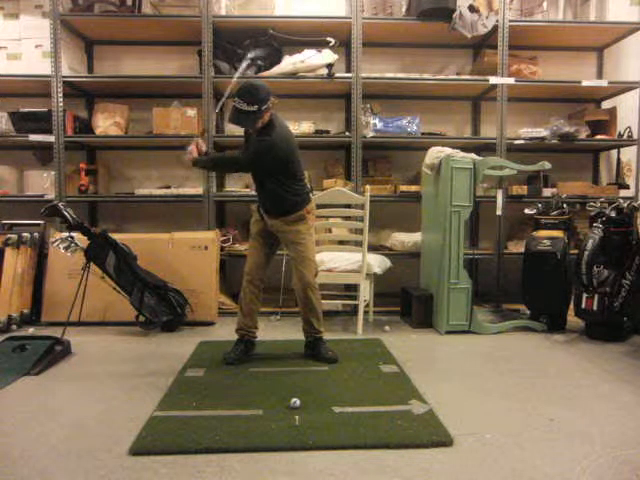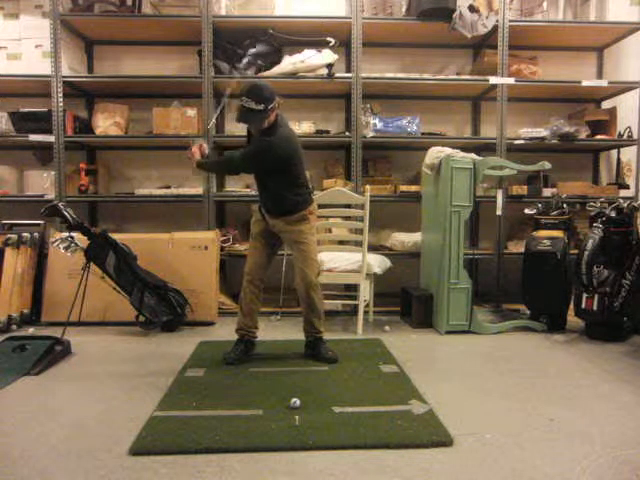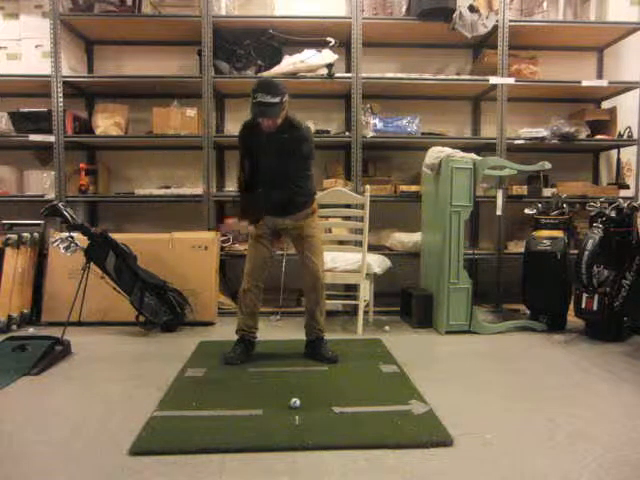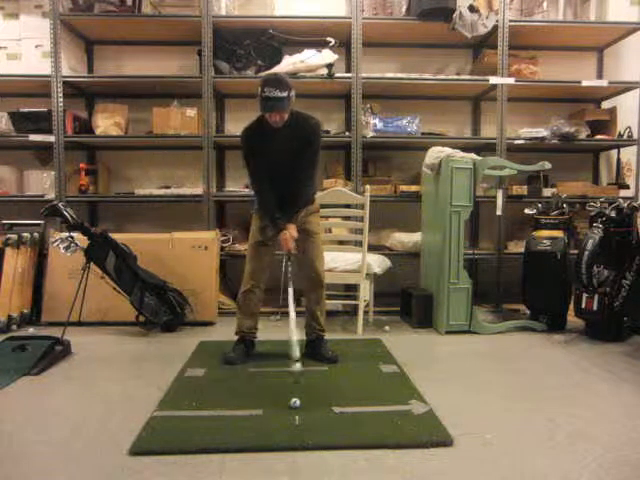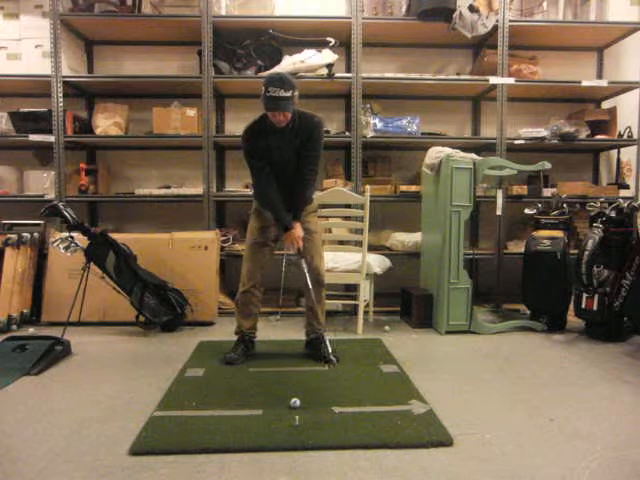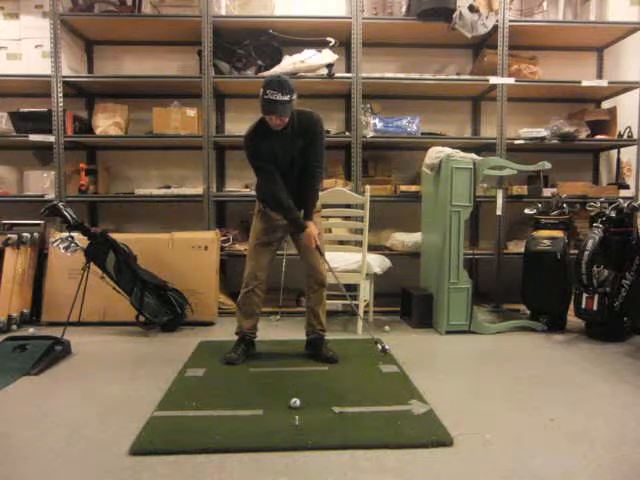
dt=0.3s
person 1, frame 1
left shoulder: (274, 142)
right shoulder: (257, 127)
left elbow: (236, 163)
right elbow: (242, 159)
left wrist: (199, 159)
right wrist: (206, 156)
left hip: (294, 216)
right hip: (265, 213)
left knee: (305, 279)
right knee: (252, 276)
left ankle: (315, 340)
right ankle: (246, 338)
person 1, frame 2
left shoulder: (278, 142)
right shoulder: (260, 125)
left elbow: (239, 163)
right elbow: (243, 158)
left wrist: (201, 162)
right wrist: (209, 158)
left hip: (297, 216)
right hip: (266, 213)
left knee: (308, 280)
right knee: (252, 276)
left ankle: (314, 340)
right ankle: (246, 338)
person 1, frame 3
left shoulder: (300, 136)
right shoulder: (248, 131)
left elbow: (284, 186)
right elbow: (248, 177)
left wrist: (251, 216)
right wrist: (245, 214)
left hip: (300, 213)
right hip: (265, 214)
left knee: (314, 277)
right knee: (252, 276)
left ankle: (315, 339)
right ankle: (246, 338)
person 1, frame 4
left shoulder: (310, 126)
right shoulder: (251, 135)
left elbow: (305, 177)
right elbow: (260, 184)
left wrist: (292, 220)
right wrist: (279, 225)
left hip: (304, 210)
right hip: (268, 212)
left knee: (314, 275)
right knee: (253, 276)
left ankle: (315, 339)
right ankle: (245, 338)
person 1, frame 5
left shoulder: (312, 125)
right shoulder: (253, 134)
left elbow: (307, 175)
right elbow: (264, 183)
left wrist: (297, 220)
right wrist: (286, 224)
left hip: (303, 209)
right hip: (266, 210)
left knee: (315, 274)
right knee: (251, 276)
left ankle: (315, 339)
right ankle: (245, 339)
person 1, frame 6
left shoulder: (312, 123)
right shoulder: (254, 138)
left elbow: (314, 172)
right elbow: (272, 186)
left wrist: (309, 218)
right wrist: (299, 226)
left hip: (306, 208)
right hip: (271, 211)
left knee: (317, 274)
right knee: (254, 276)
left ankle: (316, 339)
right ankle: (246, 339)
